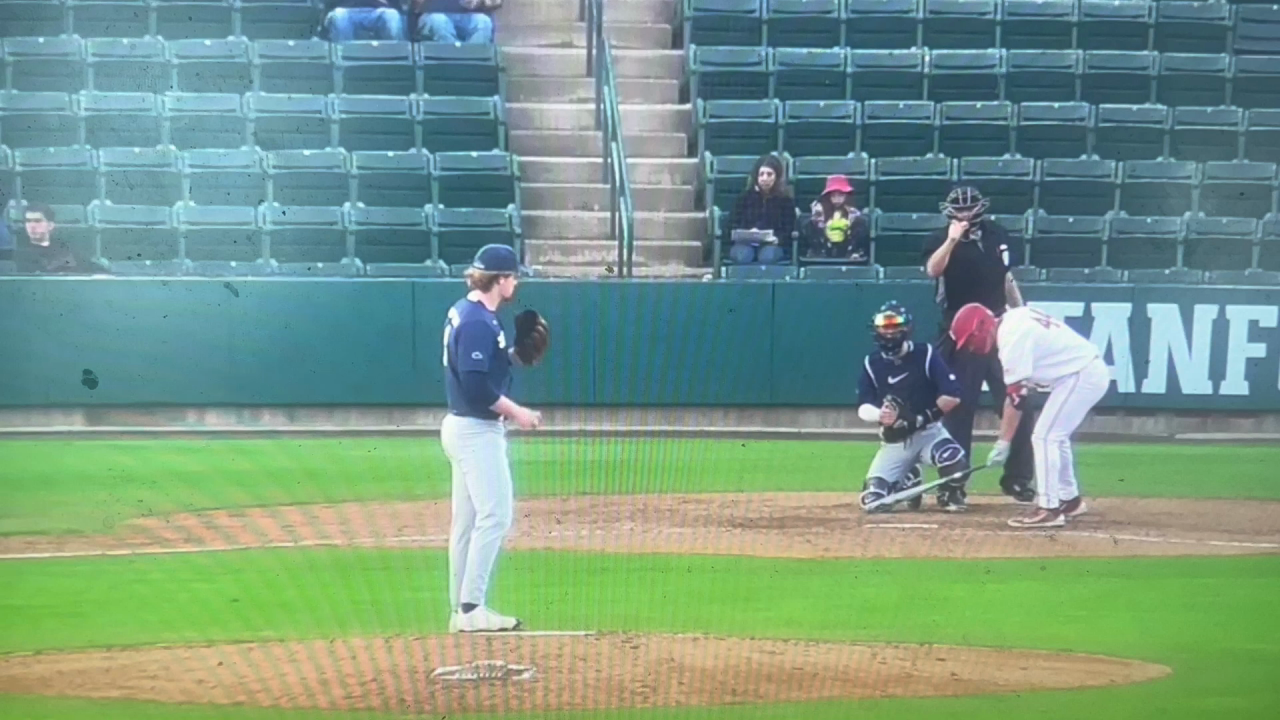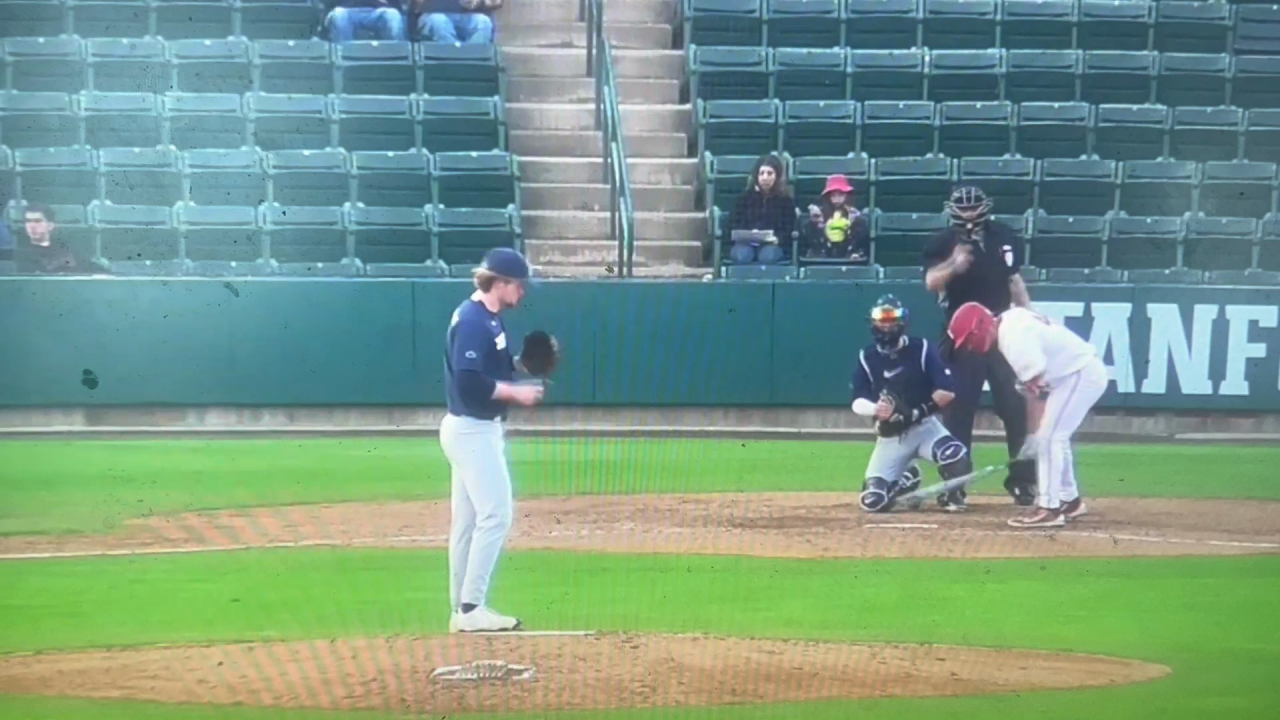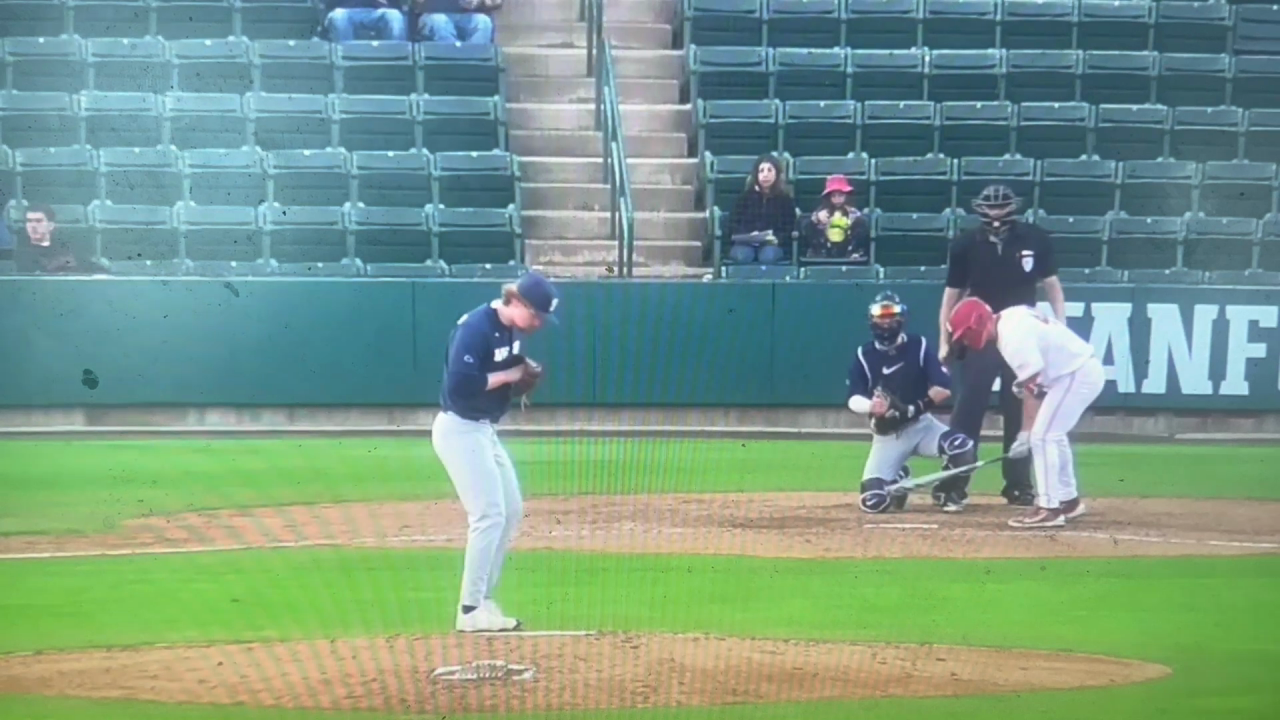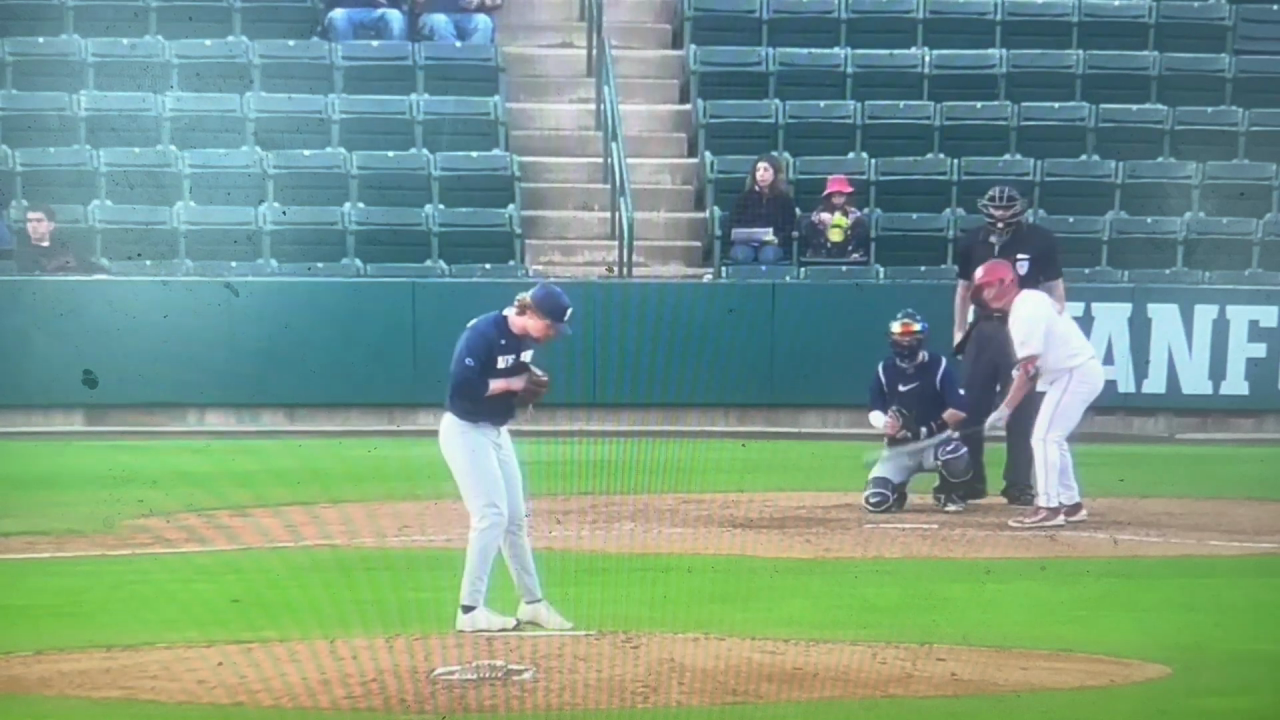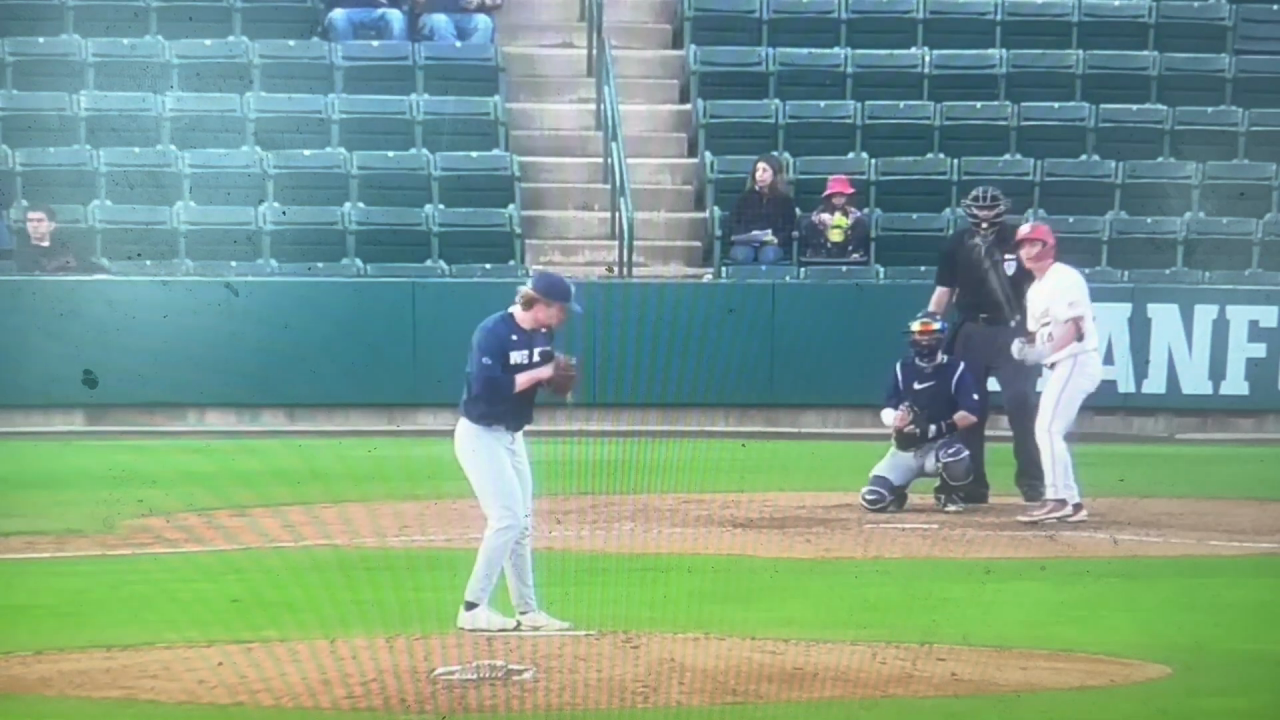
dt=0.4s
person 1, frame 1
left shoulder: (464, 311)
right shoulder: (478, 321)
right elbow: (477, 387)
left wrist: (516, 353)
right wrist: (516, 412)
left hip: (465, 426)
right hip: (477, 431)
left knee: (467, 519)
right knee: (494, 516)
left ankle: (463, 608)
right ankle: (470, 609)
person 1, frame 2
left shoulder: (478, 315)
right shoulder: (474, 321)
right elbow: (471, 384)
left wrist: (519, 364)
right wrist: (517, 393)
left hip: (469, 428)
right hip: (473, 430)
left knee: (467, 520)
right knee: (496, 516)
left ankle: (464, 608)
right ankle: (470, 610)
person 1, frame 3
left shoulder: (512, 329)
right shoulder: (475, 328)
right elbow: (462, 386)
left wrist: (522, 373)
right wrist: (509, 376)
left hip: (482, 429)
right hip: (461, 430)
left knee: (511, 510)
right knee: (489, 516)
left ankle: (482, 599)
right ankle: (471, 610)
person 1, frame 4
left shoulder: (527, 337)
right shoulder: (482, 333)
right elbow: (461, 387)
left wrist: (530, 384)
right wrist: (510, 384)
left hip: (496, 431)
right hip: (466, 431)
left knee: (515, 518)
right knee: (491, 516)
left ankle: (532, 602)
right ankle: (471, 611)
person 1, frame 5
left shoulder: (543, 333)
right shoulder: (492, 332)
left elbow: (542, 376)
right elbow: (488, 387)
left wrist: (557, 377)
right wrist: (538, 374)
left hip: (512, 436)
right hip: (481, 436)
left knee: (520, 525)
right knee: (506, 519)
left ankle: (527, 611)
right ankle: (473, 608)
person 2, frame 1
left shoulder: (998, 234)
right shoulder: (942, 240)
right elbow: (933, 270)
right wrist: (952, 240)
right knee: (958, 408)
left ankle: (1018, 478)
person 2, frame 2
left shoulder: (1004, 235)
right shoulder: (944, 242)
left elbow: (1014, 280)
right elbow: (931, 282)
right wrist: (952, 266)
left knee: (1018, 407)
right knee: (958, 410)
left ankle: (1022, 481)
person 2, frame 3
left shoulder: (1035, 239)
right shoulder: (966, 244)
left elbow: (1050, 283)
right elbow: (952, 294)
left wrist: (1060, 325)
right wrist: (944, 339)
left knee: (1021, 411)
right knee: (967, 409)
left ankle: (1018, 485)
right ankle: (952, 484)
person 2, frame 4
left shoulder: (1039, 240)
right shoulder: (972, 242)
left elbow: (1055, 287)
right wrist: (959, 329)
right hip: (983, 330)
left knee: (1023, 409)
right knee: (972, 406)
left ankle: (1018, 485)
right ankle: (969, 481)
person 2, frame 5
right shoulder: (956, 244)
right elbow: (942, 293)
left hip: (1009, 330)
right hip: (969, 333)
left knee: (1020, 400)
left ankle: (1032, 478)
right ankle: (973, 484)
person 3, frame 1
left shoulder: (1012, 338)
right shoulder: (1013, 318)
left elbow: (1015, 396)
left wrist: (1003, 442)
right wrist: (1030, 379)
left hip: (1082, 375)
right hip: (1090, 370)
left knee: (1045, 436)
right knee: (1055, 435)
left ankle: (1049, 509)
right ankle: (1069, 499)
person 3, frame 2
left shoulder: (1015, 336)
right shoulder: (1010, 319)
left elbow: (1036, 388)
left wrist: (1035, 435)
right wrist: (1029, 379)
left hip: (1083, 375)
right hip: (1083, 371)
left knee: (1048, 437)
right knee: (1054, 436)
left ankle: (1049, 509)
right ankle: (1069, 500)
person 3, frame 3
left shoulder: (1013, 335)
right shoulder: (1009, 318)
left elbow: (1034, 387)
left wrist: (1025, 434)
right wrist: (1025, 379)
left hip: (1079, 374)
right hip: (1080, 370)
left knee: (1043, 437)
right knee: (1052, 435)
left ankle: (1049, 508)
right ankle: (1068, 500)
person 3, frame 4
left shoulder: (1025, 312)
right shoulder: (1031, 298)
left elbow: (1028, 369)
left wrist: (1004, 410)
right wrist: (1024, 367)
left hip: (1077, 374)
right hip: (1082, 371)
left knee: (1044, 436)
right knee: (1053, 437)
left ankle: (1049, 508)
right ankle: (1070, 504)
person 3, frame 5
left shoulder: (1065, 278)
right shoulder: (1035, 289)
left elbow: (1076, 327)
left wrist: (1046, 351)
right wrist: (1026, 344)
left hip: (1077, 362)
right hip: (1063, 365)
left knee: (1047, 429)
right knee: (1051, 431)
left ankle: (1057, 499)
right ankle: (1072, 503)
person 4, frame 1
left shoulder: (926, 354)
right shoulder: (872, 363)
left elbow: (952, 396)
right elbow: (863, 409)
left wrist: (920, 419)
right wrist: (880, 415)
left hip: (928, 432)
right hip: (894, 440)
left knee: (953, 460)
right knee: (873, 501)
left ankle: (950, 493)
right ankle: (906, 482)
person 4, frame 2
left shoulder: (922, 349)
right shoulder: (867, 357)
left elbow: (947, 391)
right elbow: (857, 403)
left wrist: (916, 413)
right wrist: (876, 409)
left hip: (924, 427)
right hip: (890, 436)
left knee: (955, 459)
right knee: (872, 501)
right ankle: (905, 483)
person 4, frame 3
left shoulder: (919, 346)
right shoulder: (864, 355)
left elbow: (943, 388)
right elbow: (853, 400)
left wrist: (911, 410)
right wrist: (871, 406)
left hip: (921, 424)
right hip: (887, 434)
left knee: (962, 449)
right knee: (873, 501)
left ankle: (947, 491)
right ankle: (896, 482)
person 4, frame 4
left shoulder: (938, 366)
right shoulder: (885, 369)
left elbow: (958, 410)
right elbow: (874, 412)
left wrist: (924, 431)
right wrist: (885, 424)
left hip: (932, 441)
right hip: (899, 448)
left knee: (957, 457)
right knee: (875, 501)
left ankle: (946, 494)
right ankle: (898, 487)
person 4, frame 5
left shoulder: (956, 369)
right shoulder: (902, 368)
left elbow: (970, 414)
right elbow: (887, 410)
left wrist: (933, 430)
right wrist: (895, 420)
left hip: (939, 445)
right hip: (905, 449)
left knee: (957, 463)
right knee: (873, 499)
left ankle: (948, 495)
right ankle: (897, 490)
